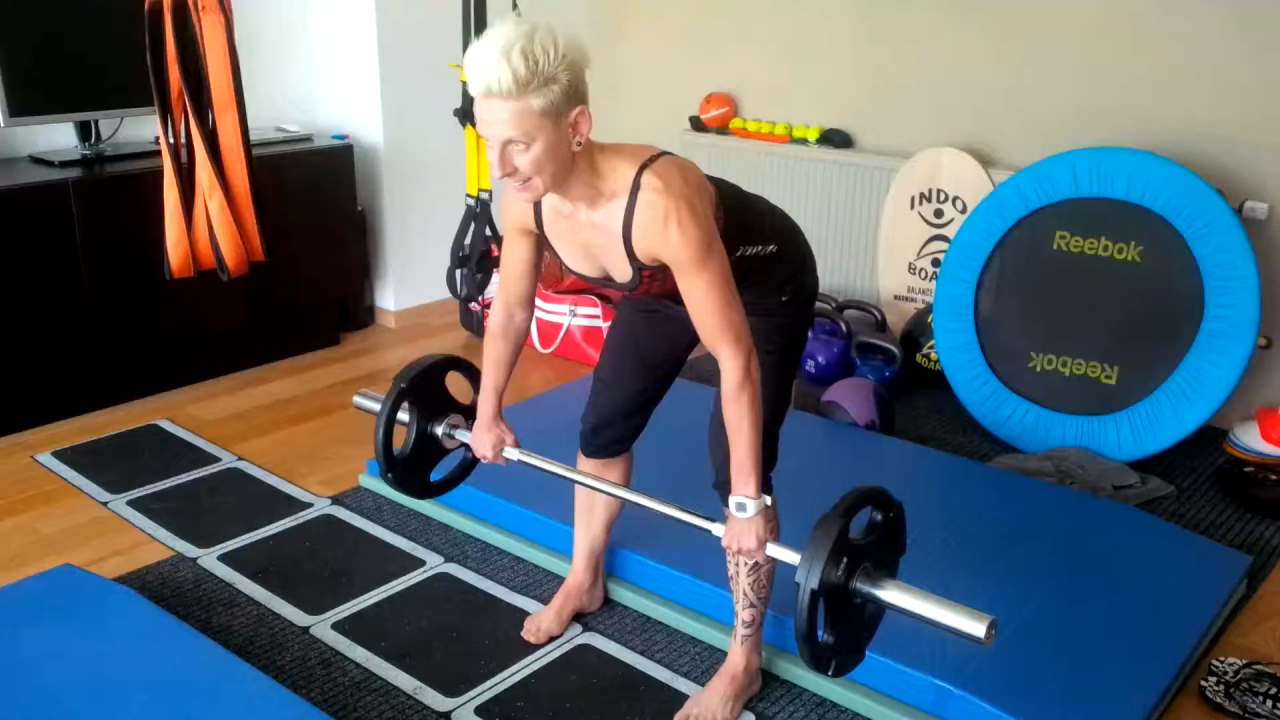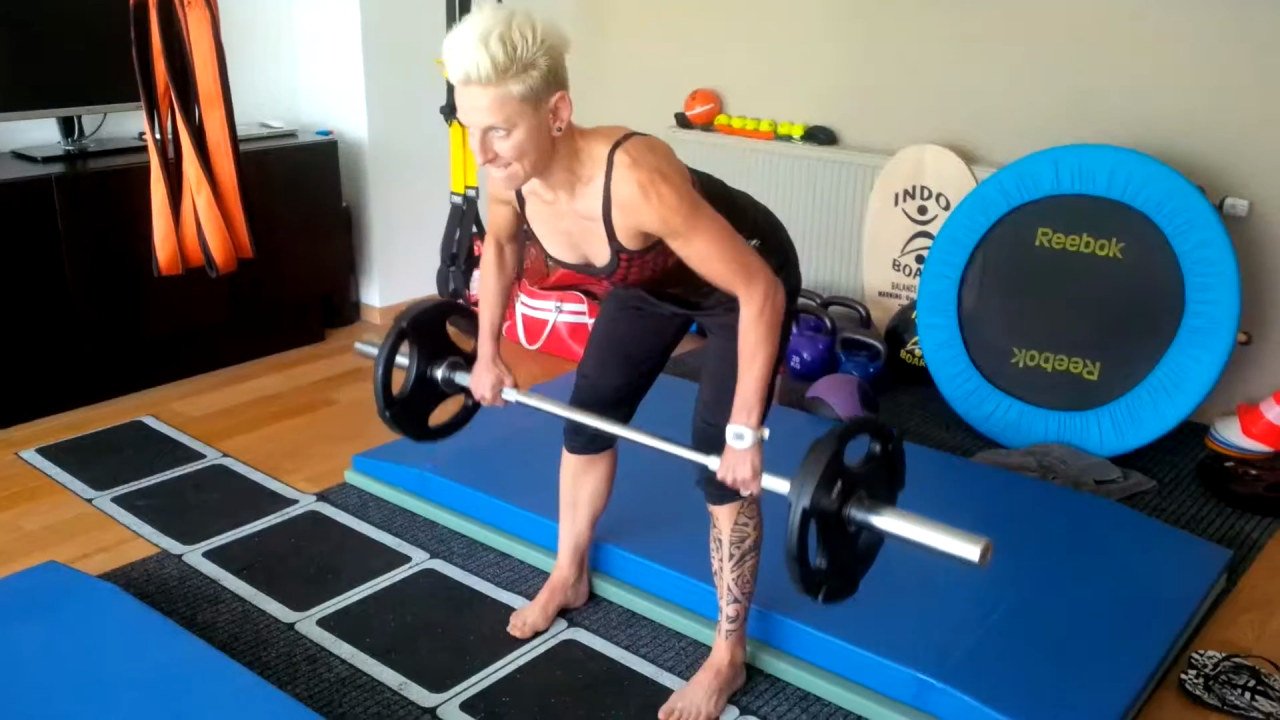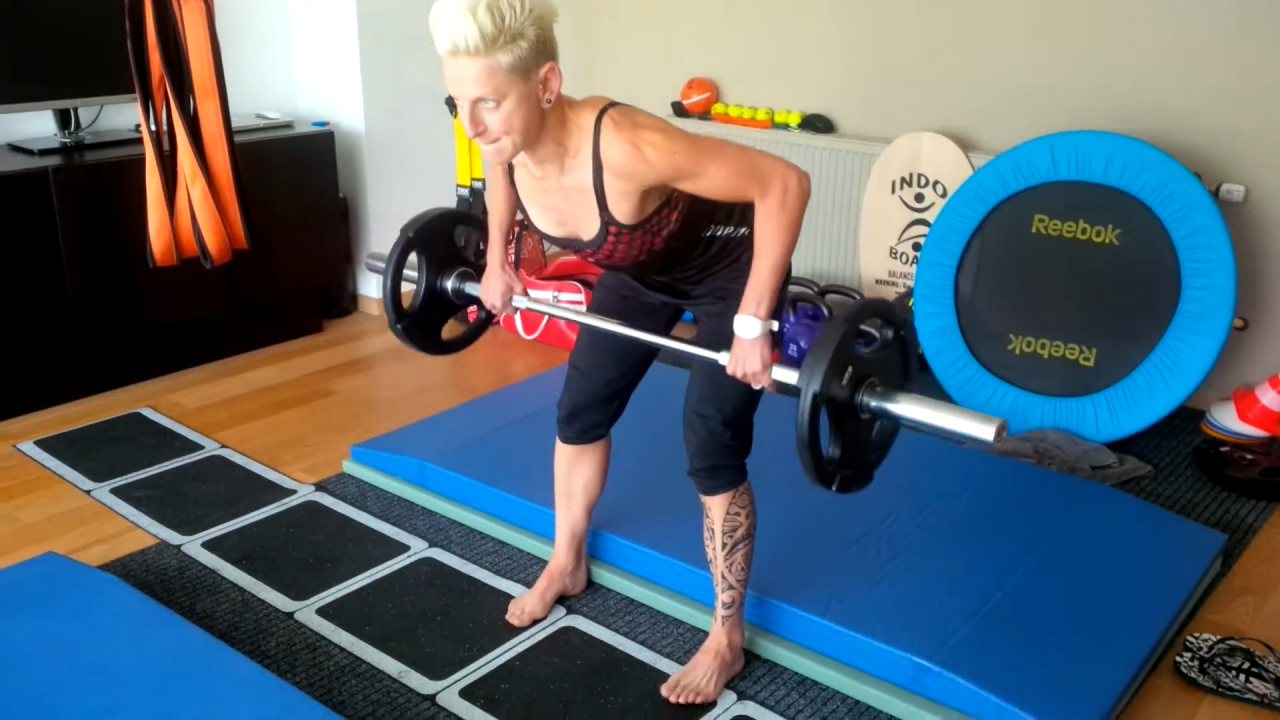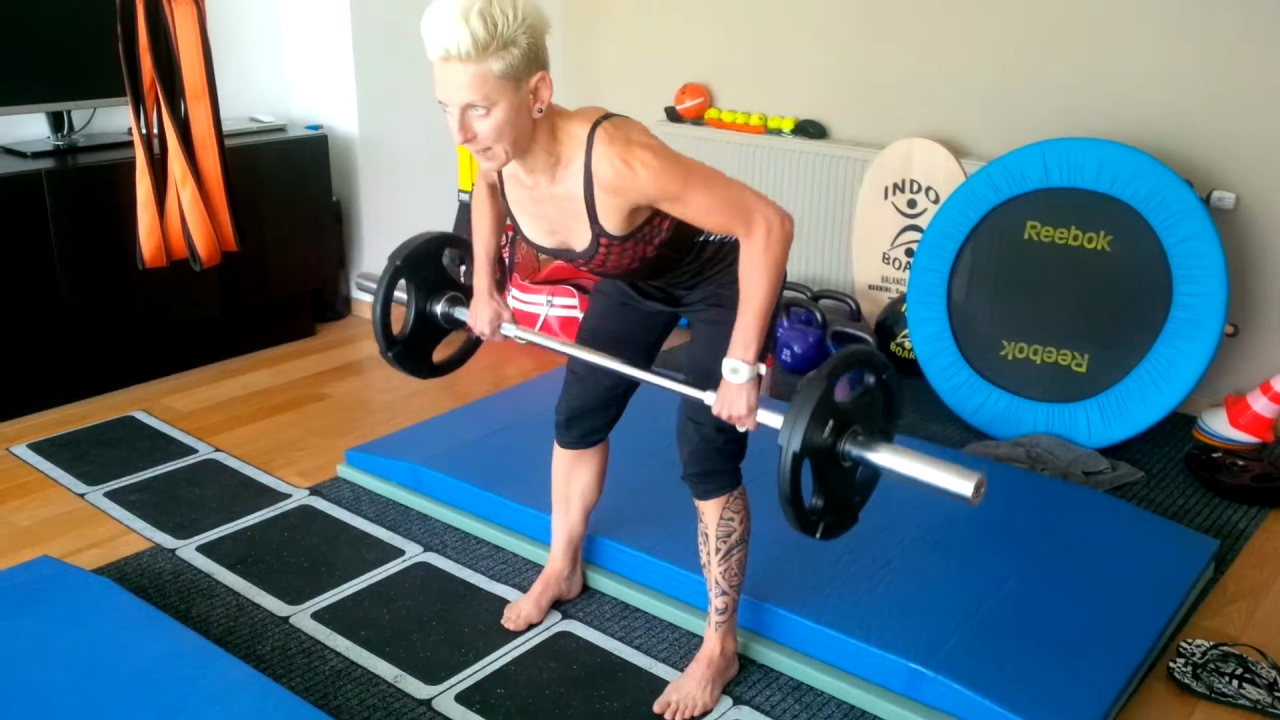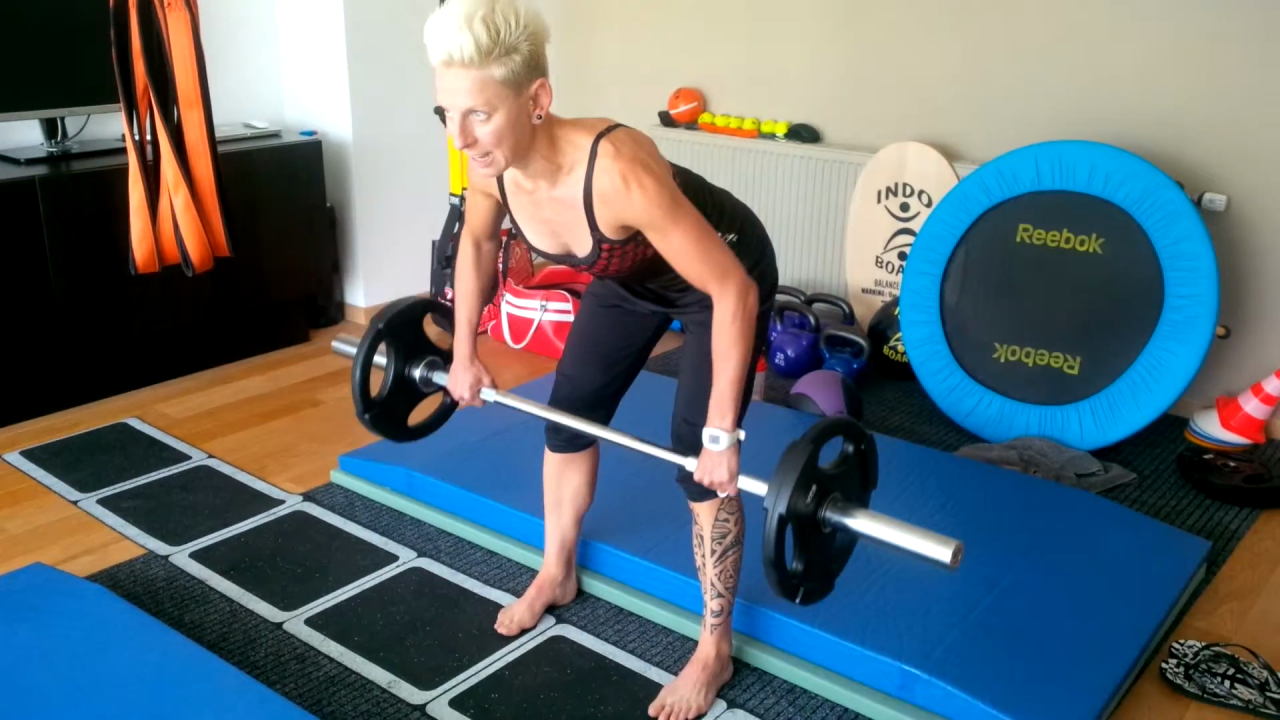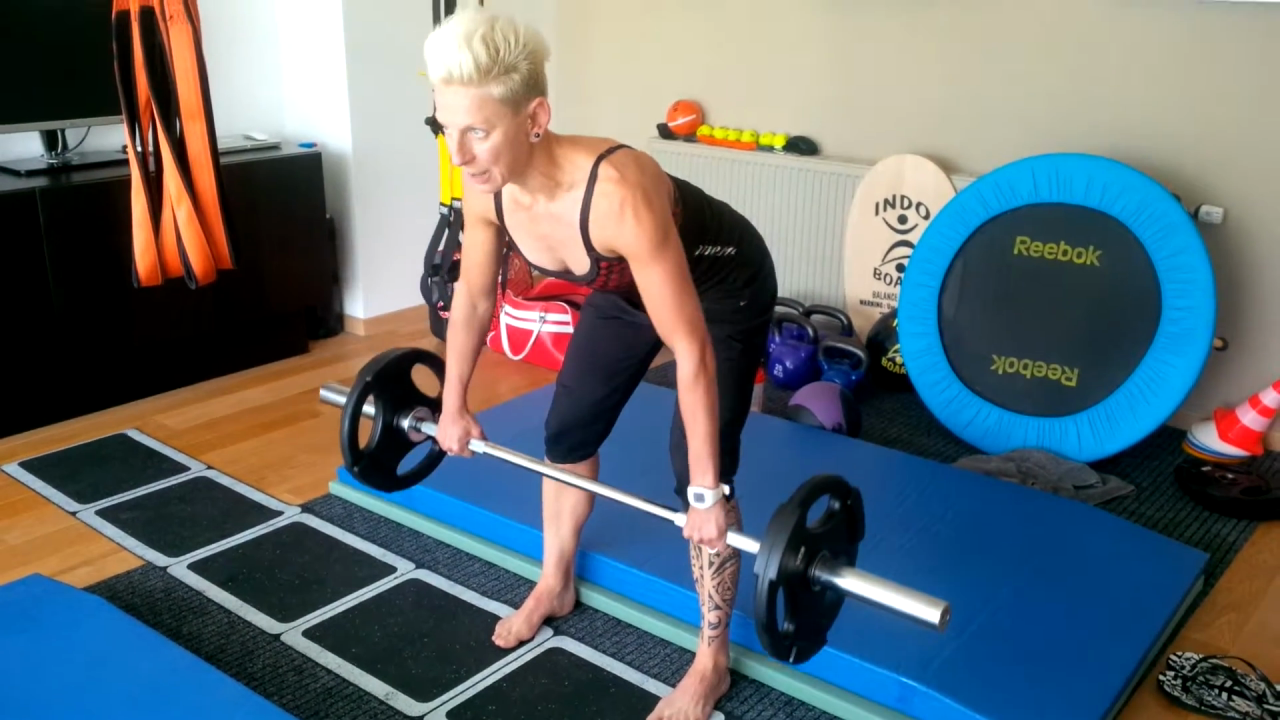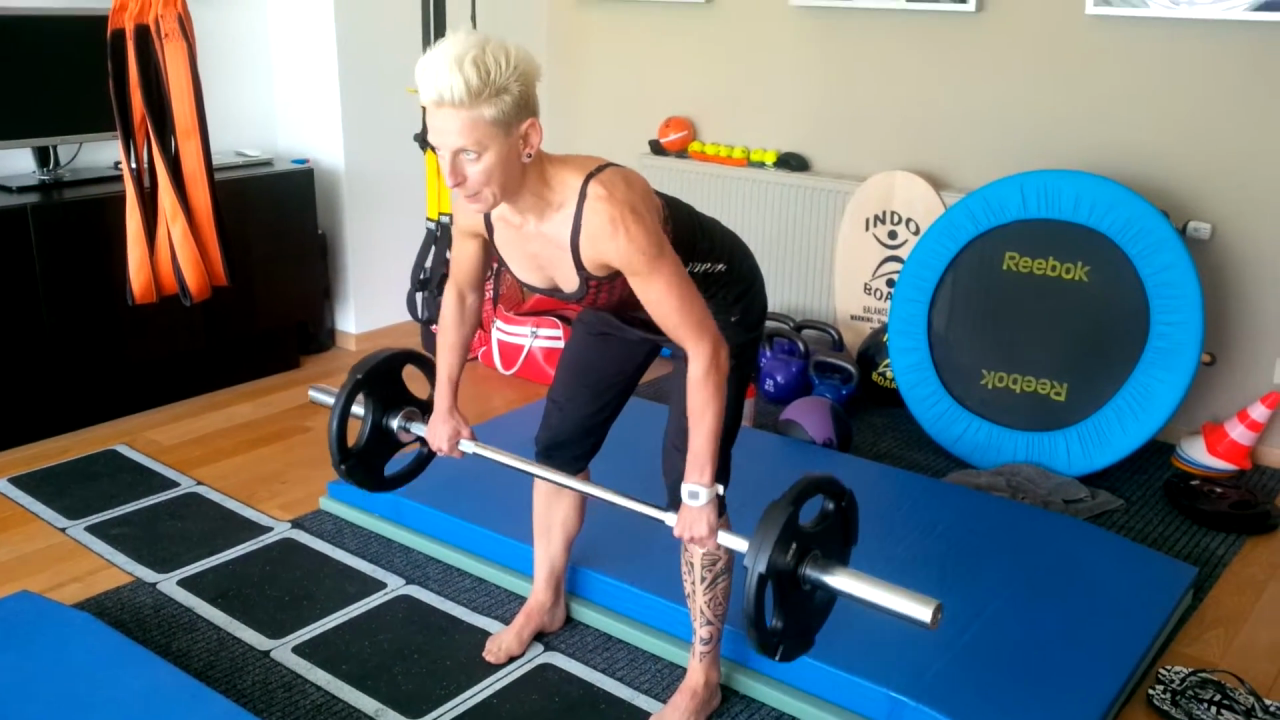
dt=0.4s
person 1, frame 1
left shoulder: (659, 203)
right shoulder: (526, 199)
left elbow: (736, 360)
right elbow: (510, 309)
left wrist: (746, 502)
right wrist: (487, 412)
left hip: (766, 282)
right hip: (664, 284)
left knee: (735, 465)
right knee: (601, 427)
left ankle: (743, 662)
right ankle: (584, 582)
person 1, frame 2
left shoulder: (635, 180)
right shoulder: (510, 176)
left elbow: (760, 291)
right elbow: (501, 249)
left wrist: (745, 433)
right wrist: (488, 352)
left hip: (742, 282)
right hip: (651, 279)
left knee: (720, 463)
right knee: (585, 420)
left ankle: (728, 655)
right ankle: (569, 577)
person 1, frame 3
left shoulder: (624, 144)
right shoulder: (504, 139)
left elbow: (785, 184)
left wrist: (753, 324)
right wrist: (496, 258)
left hip: (729, 264)
right hip: (639, 269)
left knee: (711, 448)
right knee: (579, 411)
left ankle: (725, 638)
right ankle: (567, 564)
person 1, frame 4
left shoulder: (615, 157)
right shoulder: (497, 153)
left elbow: (767, 227)
left wrist: (741, 367)
right wrist: (485, 286)
left hip: (721, 271)
right hip: (636, 272)
left knee: (707, 449)
right knee: (577, 414)
left ankle: (719, 645)
right ankle: (563, 569)
person 1, frame 5
left shoulder: (617, 171)
right shoulder: (492, 167)
left elbow: (732, 292)
right elbow: (477, 243)
left wrist: (721, 433)
right wrist: (465, 350)
left hip: (722, 271)
right hip: (631, 272)
left knee: (698, 457)
right knee: (568, 415)
left ankle: (714, 649)
right ankle: (557, 574)
person 1, frame 6
left shoulder: (616, 194)
right shoulder: (487, 189)
left elbow: (691, 351)
right elbow: (473, 297)
left wrist: (705, 493)
right wrist: (454, 404)
left hip: (724, 285)
right hip: (628, 283)
left knee: (698, 470)
right knee: (567, 429)
left ankle: (711, 660)
right ankle: (555, 586)
person 1, frame 7
left shoulder: (606, 212)
right shoulder: (477, 204)
left elbow: (707, 349)
right elbow: (460, 294)
left wrist: (701, 490)
right wrist: (444, 403)
left hip: (716, 300)
right hip: (619, 302)
left knee: (688, 495)
right knee: (557, 445)
right ankle: (545, 602)
